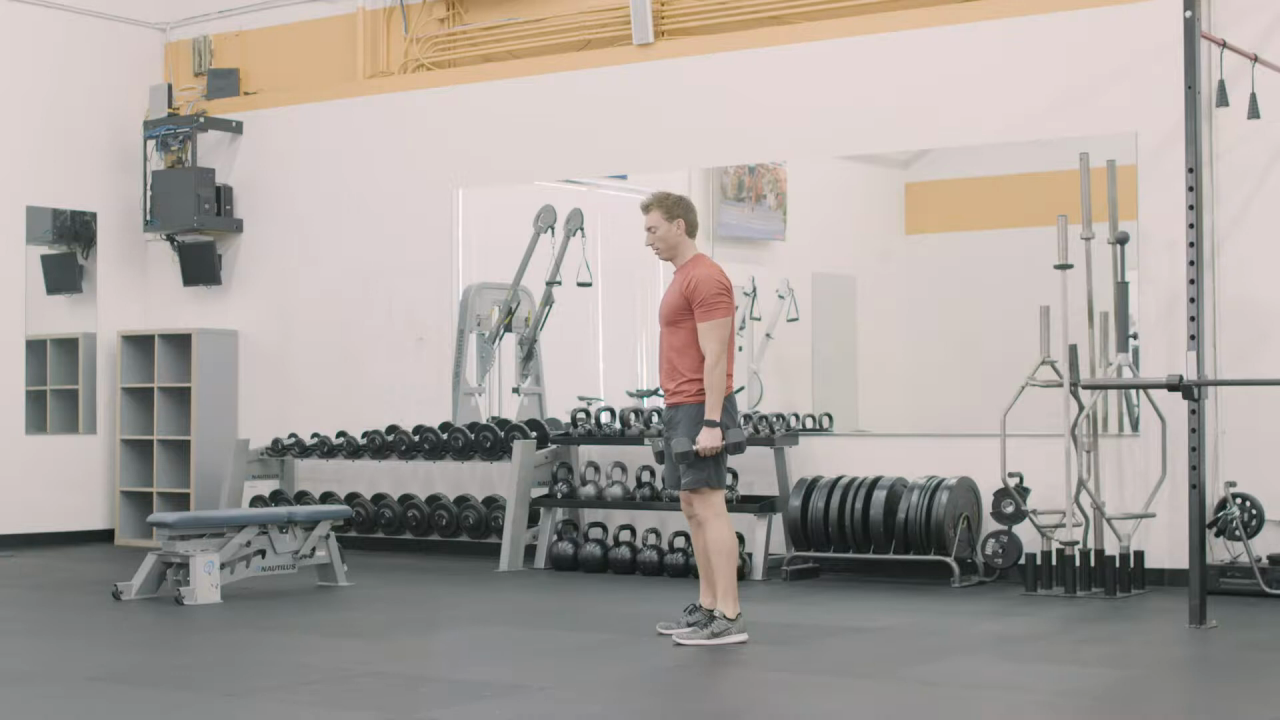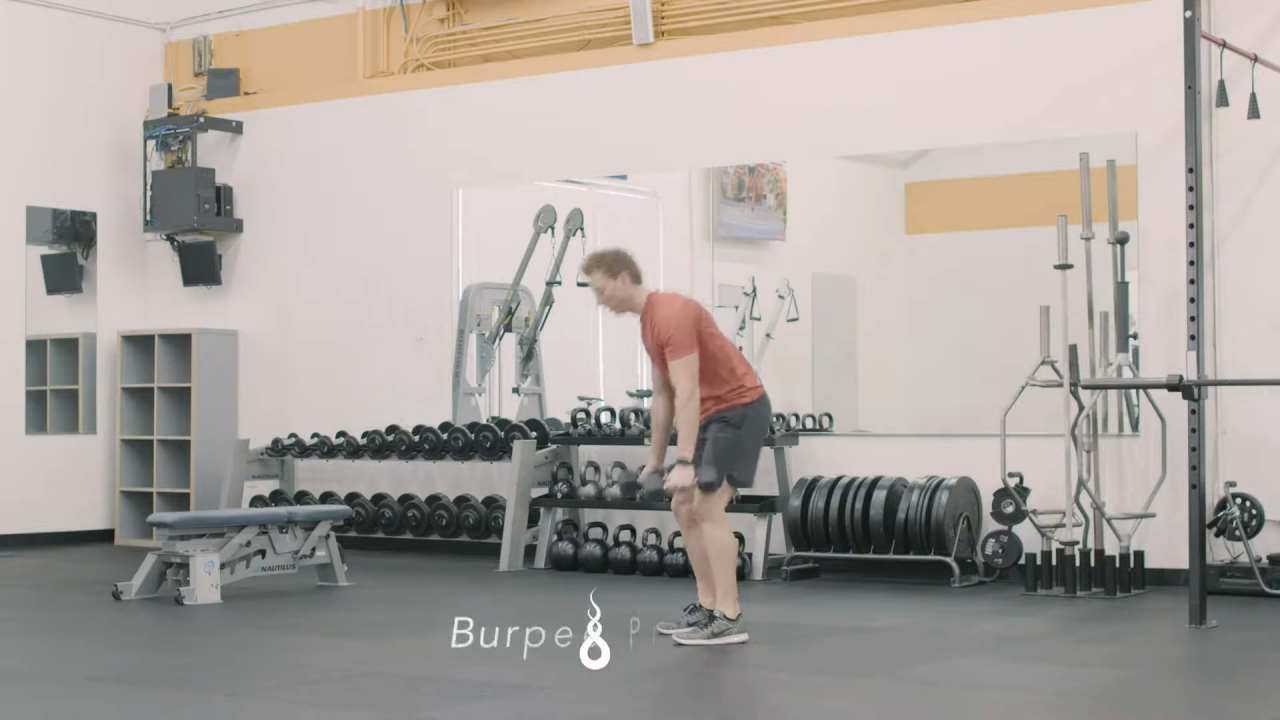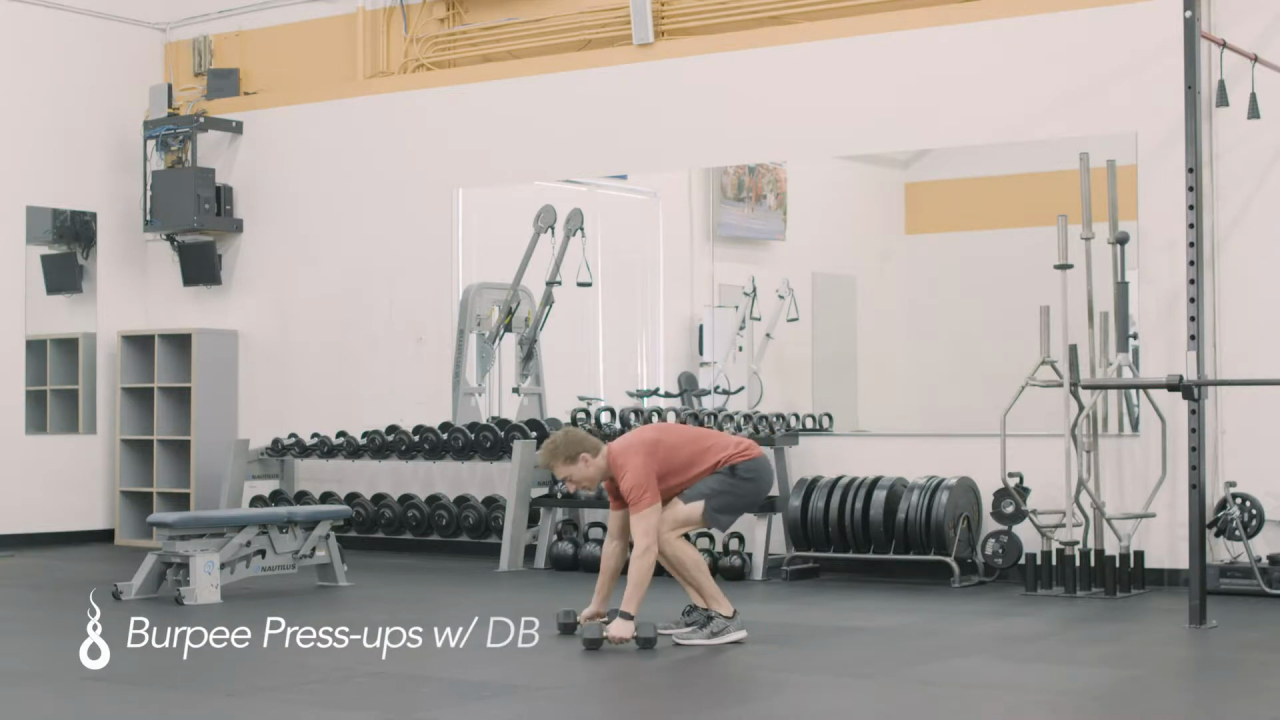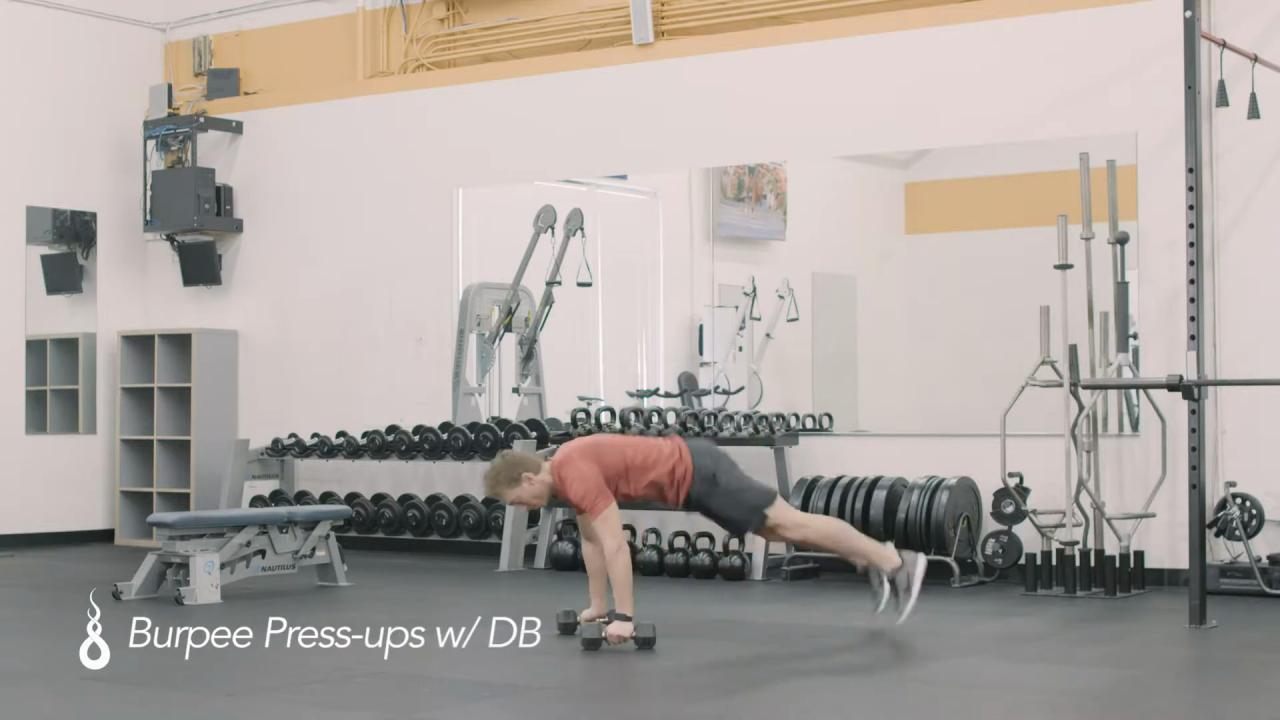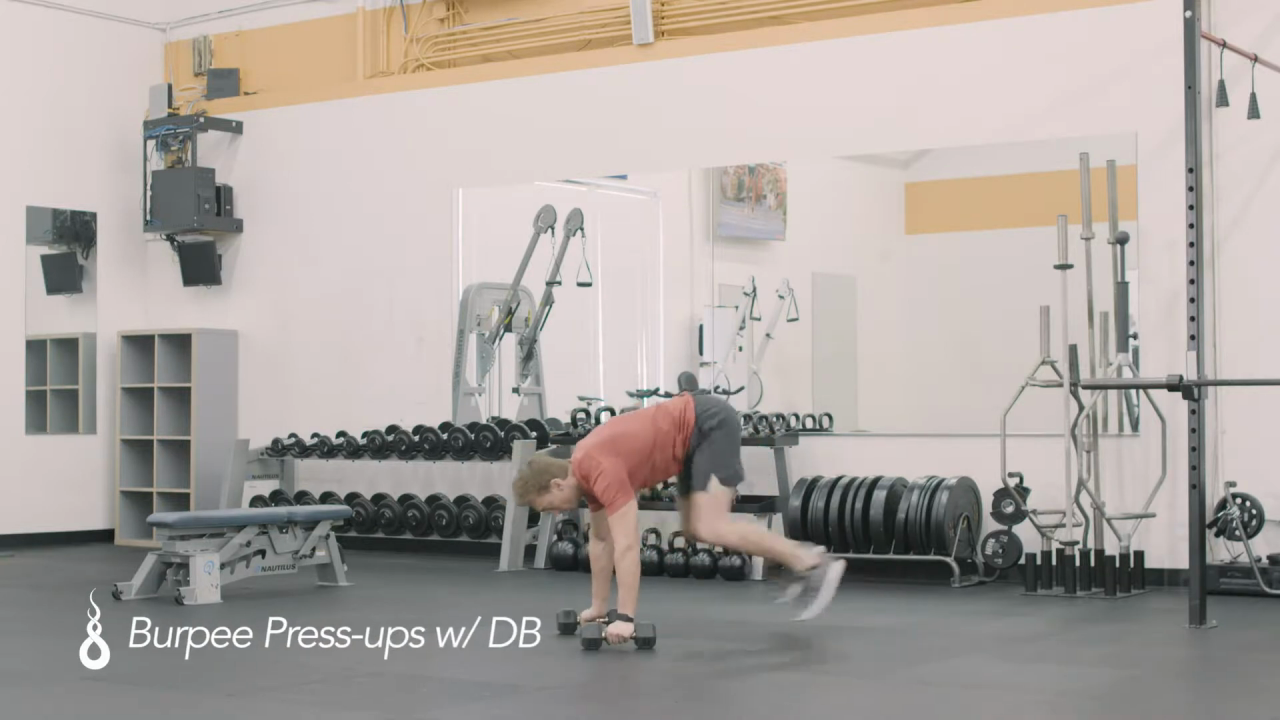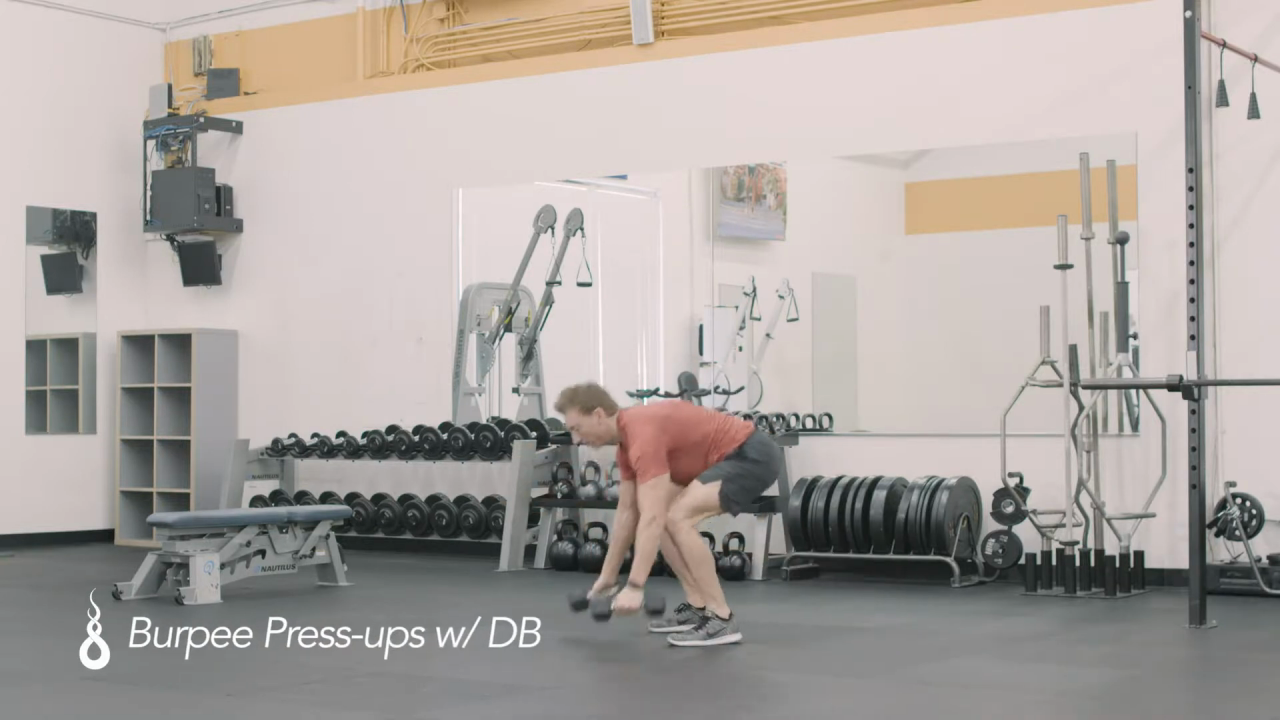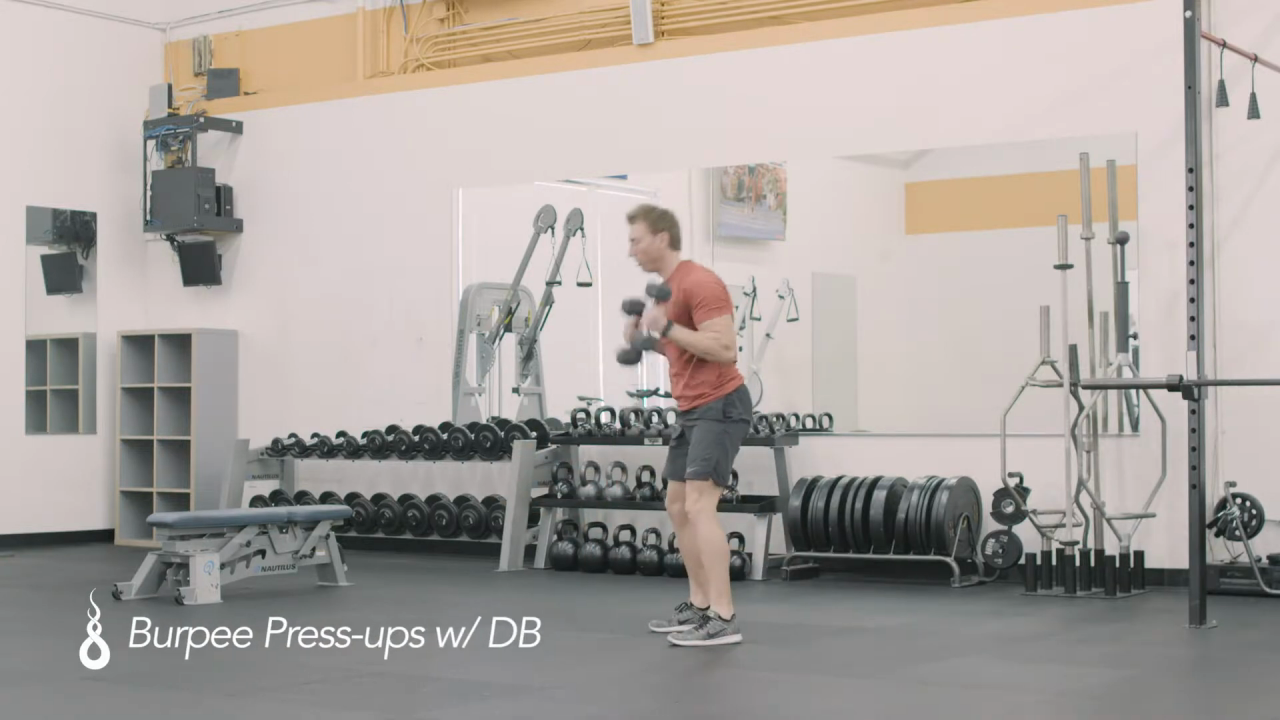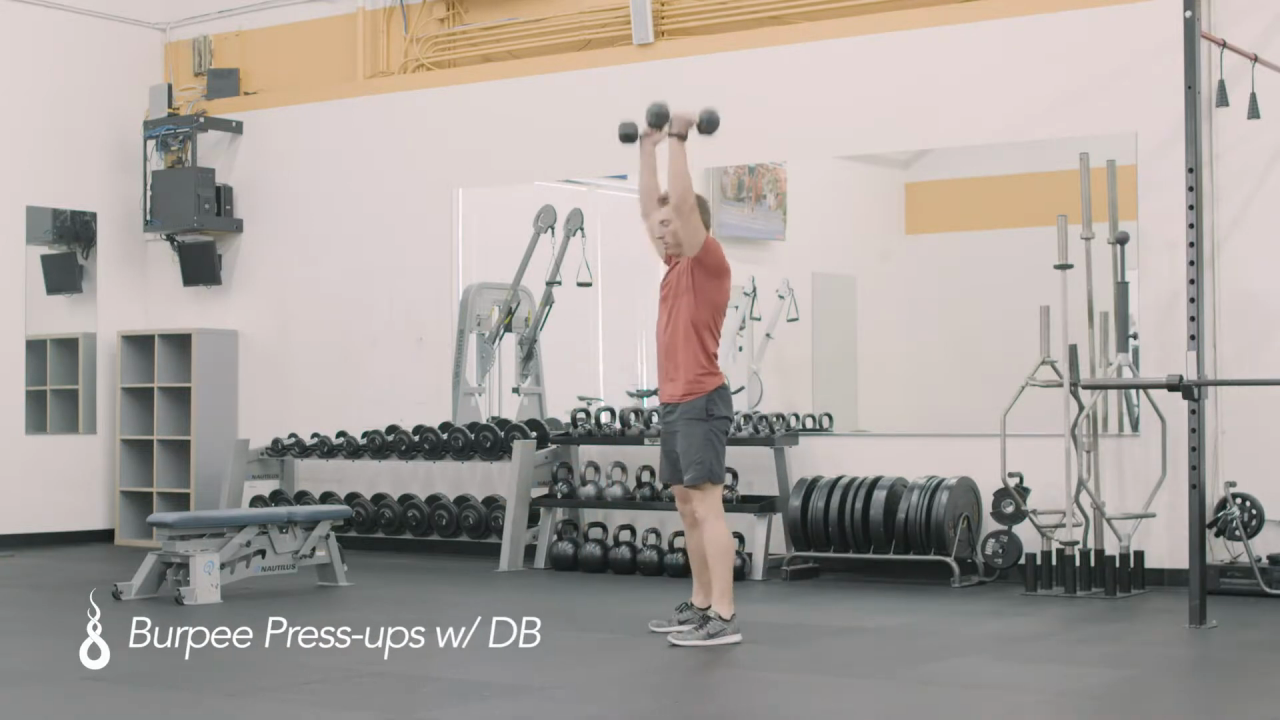
dt=0.5s
person 1, frame 1
left shoulder: (705, 278)
right shoulder: (683, 278)
left elbow: (715, 358)
left wrist: (711, 423)
left hip: (701, 411)
right hip: (682, 410)
left knee: (708, 508)
right knee: (693, 509)
left ankle: (729, 617)
right ankle: (707, 608)
person 1, frame 2
left shoulder: (671, 315)
right shoulder: (649, 321)
left elbow: (688, 394)
right elbow: (664, 396)
left wrist: (684, 463)
right wrist: (655, 458)
left hip: (739, 409)
right hip: (716, 413)
left knee: (706, 506)
right knee: (684, 505)
left ankle: (728, 618)
right ankle: (706, 608)
person 1, frame 3
left shoulder: (633, 468)
right shoulder: (615, 465)
left elbow: (645, 548)
right elbow: (615, 541)
left wrist: (626, 617)
right wrist: (598, 603)
left hip: (746, 470)
right hip: (735, 467)
left knee: (662, 530)
right knee: (652, 531)
left ankle: (724, 616)
right ankle: (703, 609)
person 1, frame 4
left shoulder: (575, 476)
right shoulder: (565, 470)
left elbow: (615, 546)
right elbow: (592, 541)
left wrist: (623, 618)
right wrist: (597, 605)
left hip: (696, 471)
right hip: (690, 469)
left knee: (790, 524)
right knee: (777, 530)
left ankle: (896, 564)
right ankle: (876, 560)
person 1, frame 5
left shoulder: (600, 471)
right shoulder: (583, 474)
left elbow: (625, 545)
right elbow: (600, 539)
left wrist: (625, 618)
right wrist: (598, 604)
left hip: (709, 424)
right hip: (695, 431)
left knee: (709, 528)
right knee: (695, 528)
left ankle: (811, 564)
right ankle: (803, 557)
person 1, frame 6
left shoulder: (642, 436)
right shoulder: (627, 439)
left elbow: (652, 517)
right elbow: (626, 514)
left wrist: (635, 586)
right wrist: (608, 575)
left hip: (753, 455)
right hip: (734, 457)
left knee: (676, 518)
right knee: (660, 518)
left ankle: (721, 617)
right ankle: (698, 605)
person 1, frame 7
left shoulder: (698, 282)
right shoulder: (670, 289)
left elbow: (724, 349)
left wrist: (666, 327)
right wrist: (647, 336)
left hip: (721, 408)
right hip: (694, 412)
left knee: (698, 508)
right knee: (678, 506)
left ankle: (723, 618)
right ankle: (698, 605)
person 1, frame 8
left shoulder: (707, 262)
right shoulder: (680, 267)
left elbow: (683, 203)
right elbow: (652, 204)
left wrist: (678, 138)
right wrist: (649, 144)
left hip: (701, 404)
right hip: (675, 405)
left knee: (705, 509)
right knee: (689, 510)
left ankle: (724, 618)
right ankle: (701, 605)
